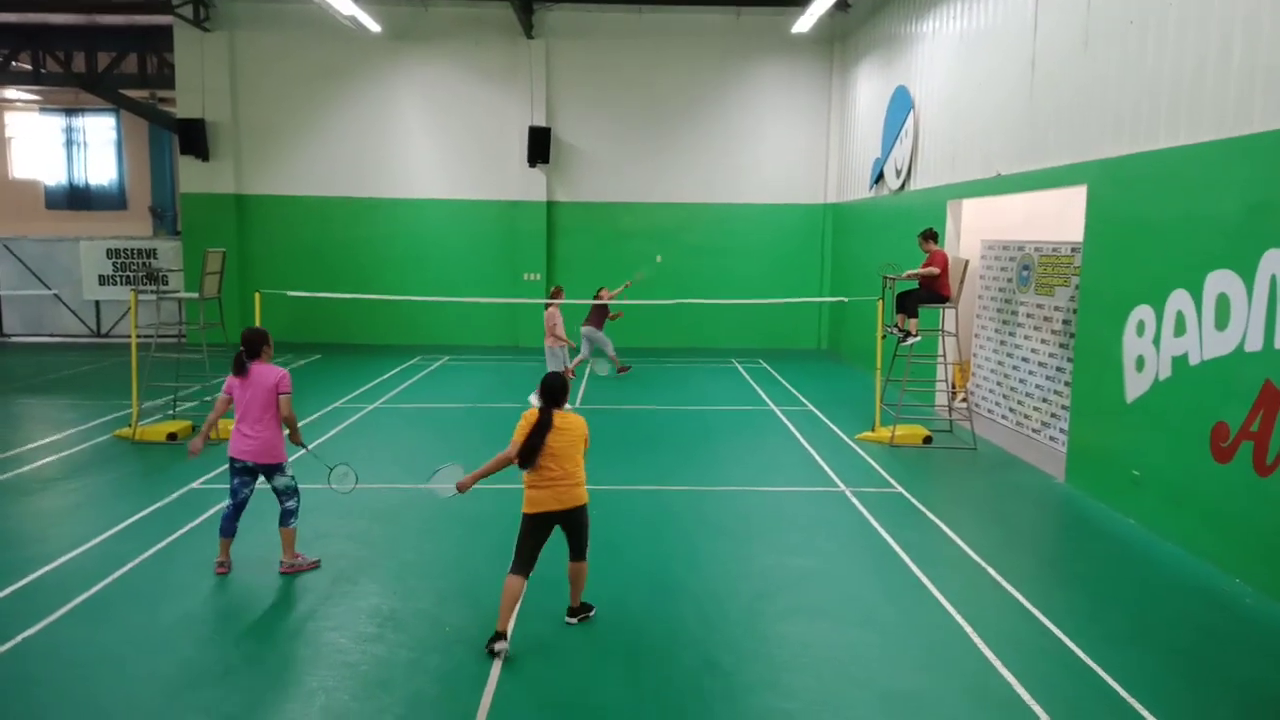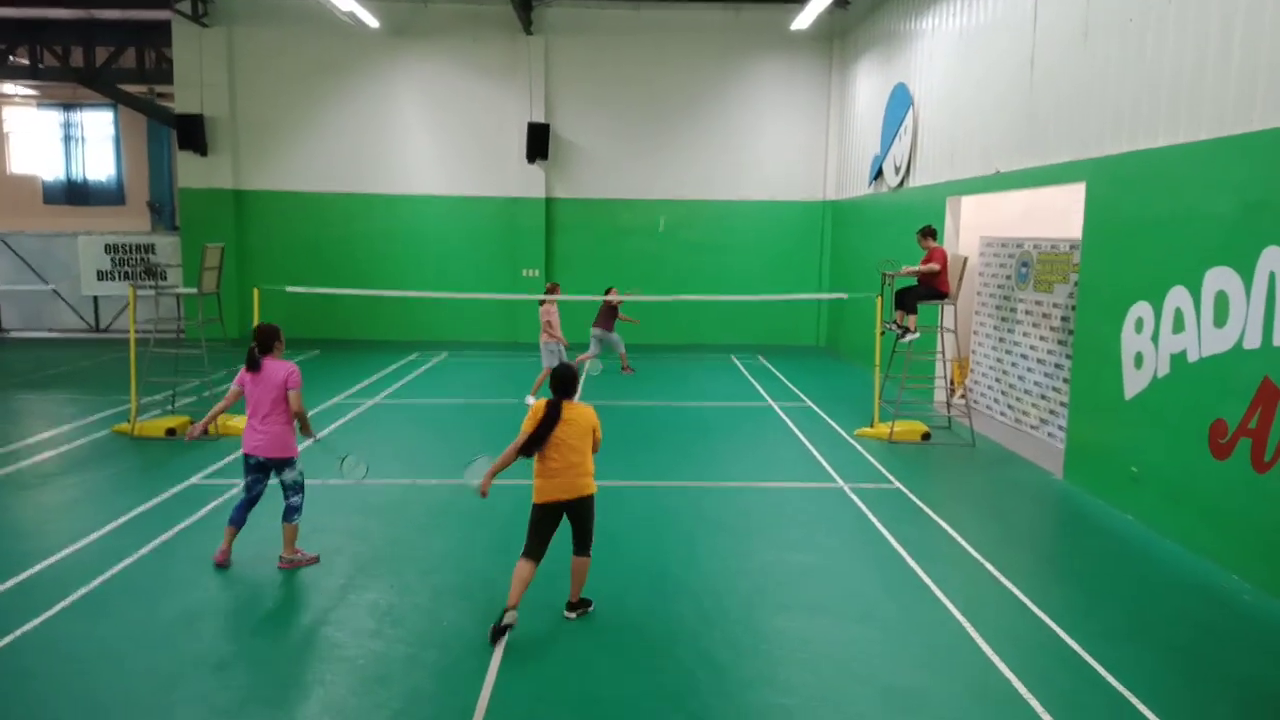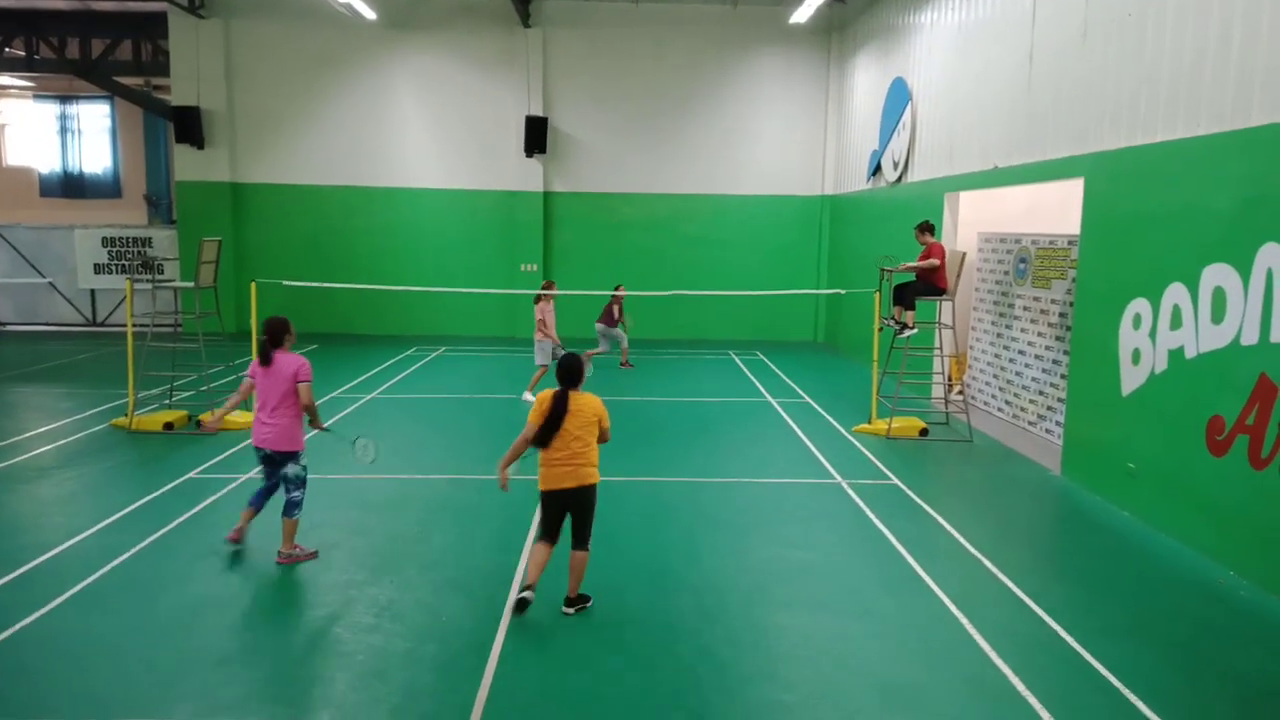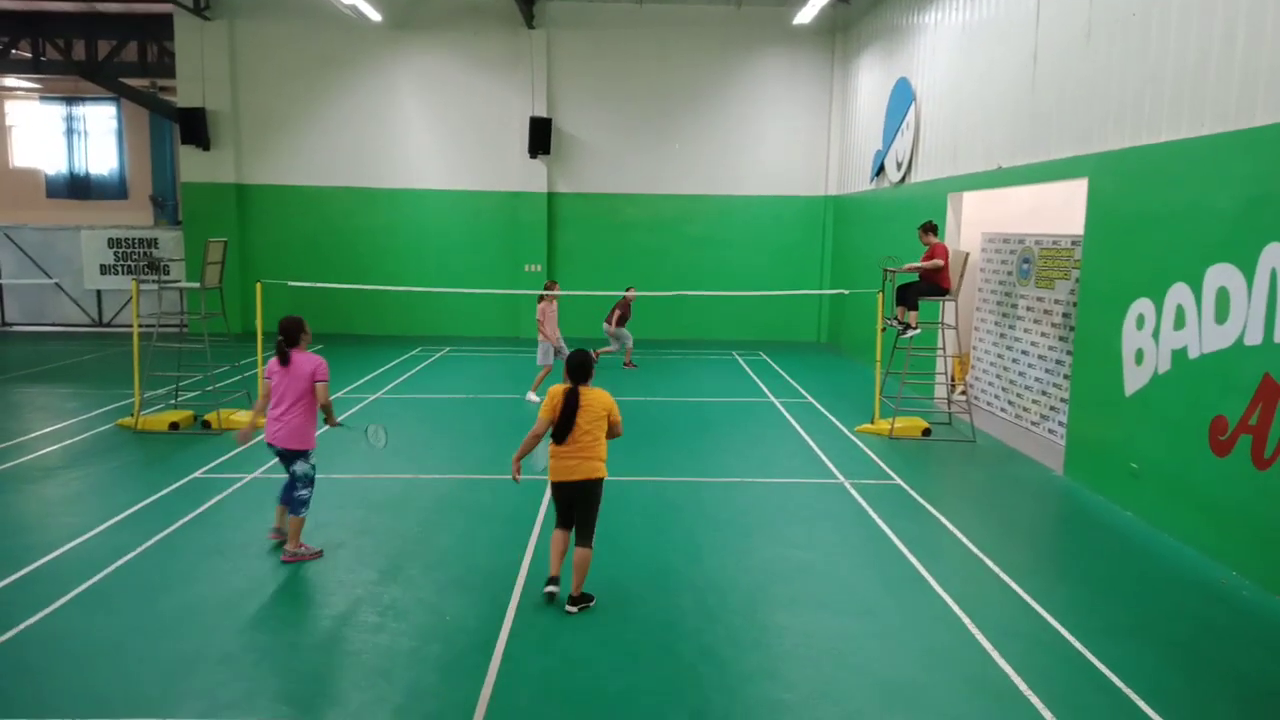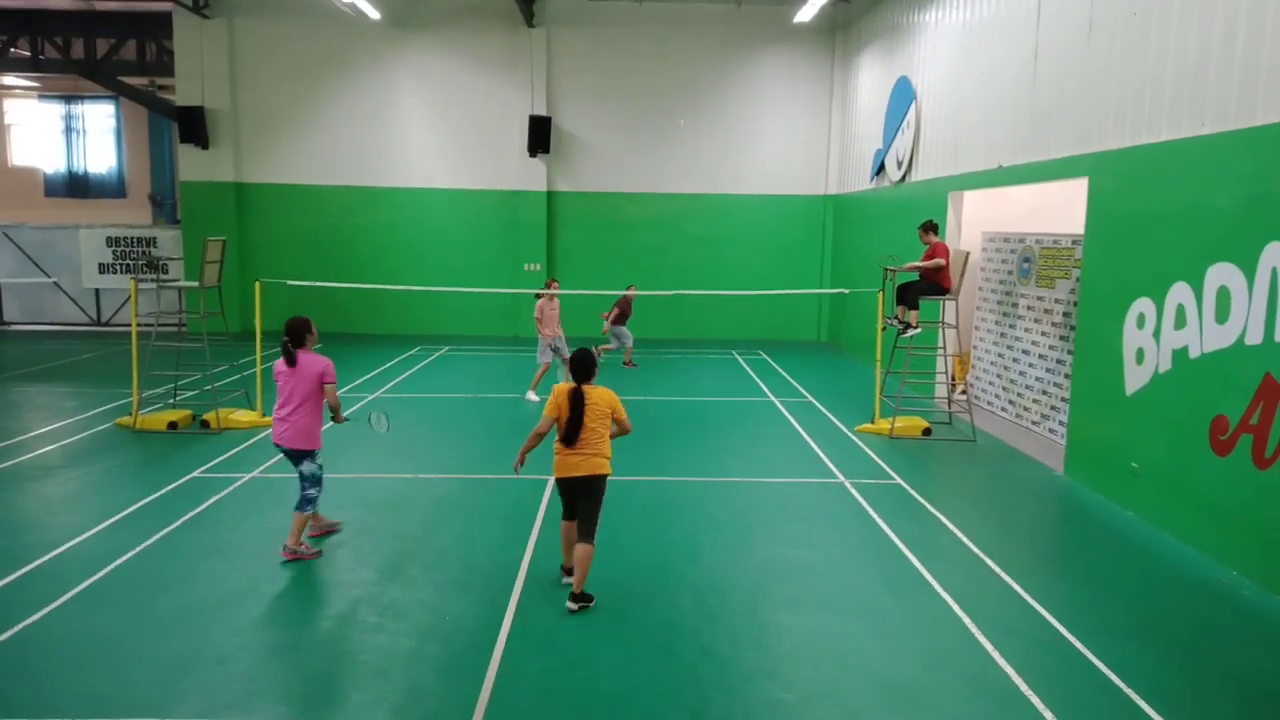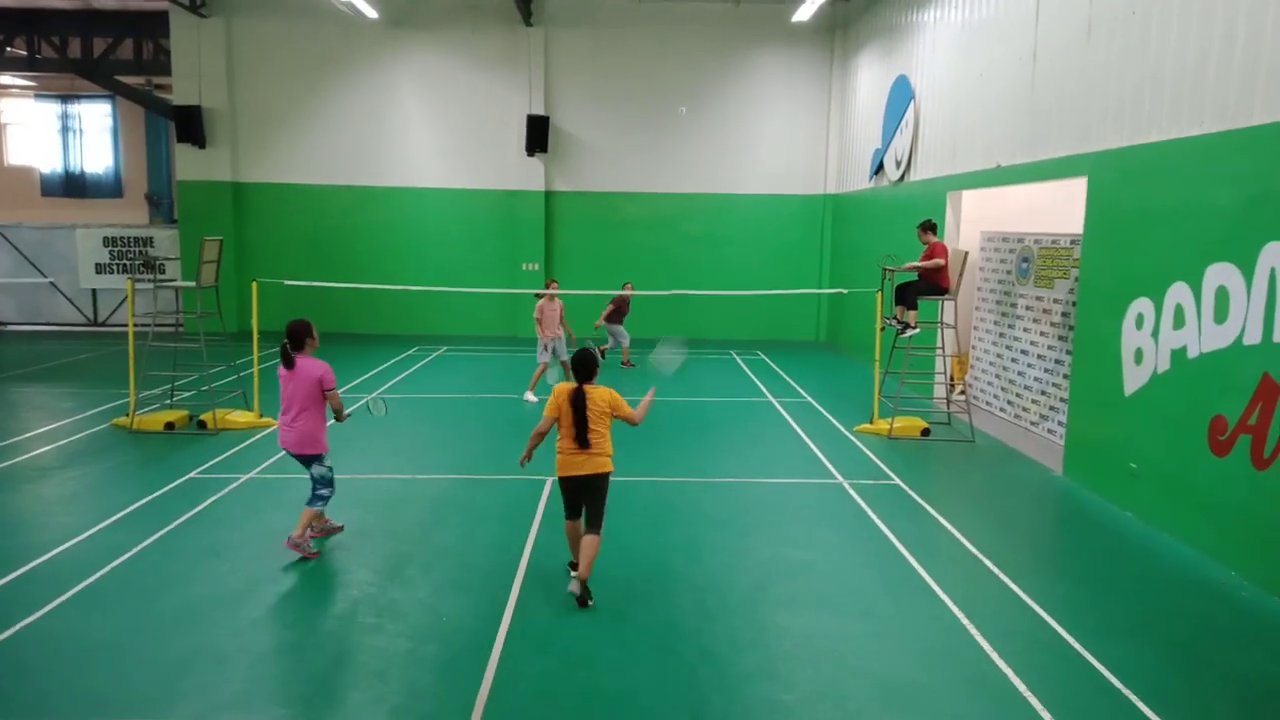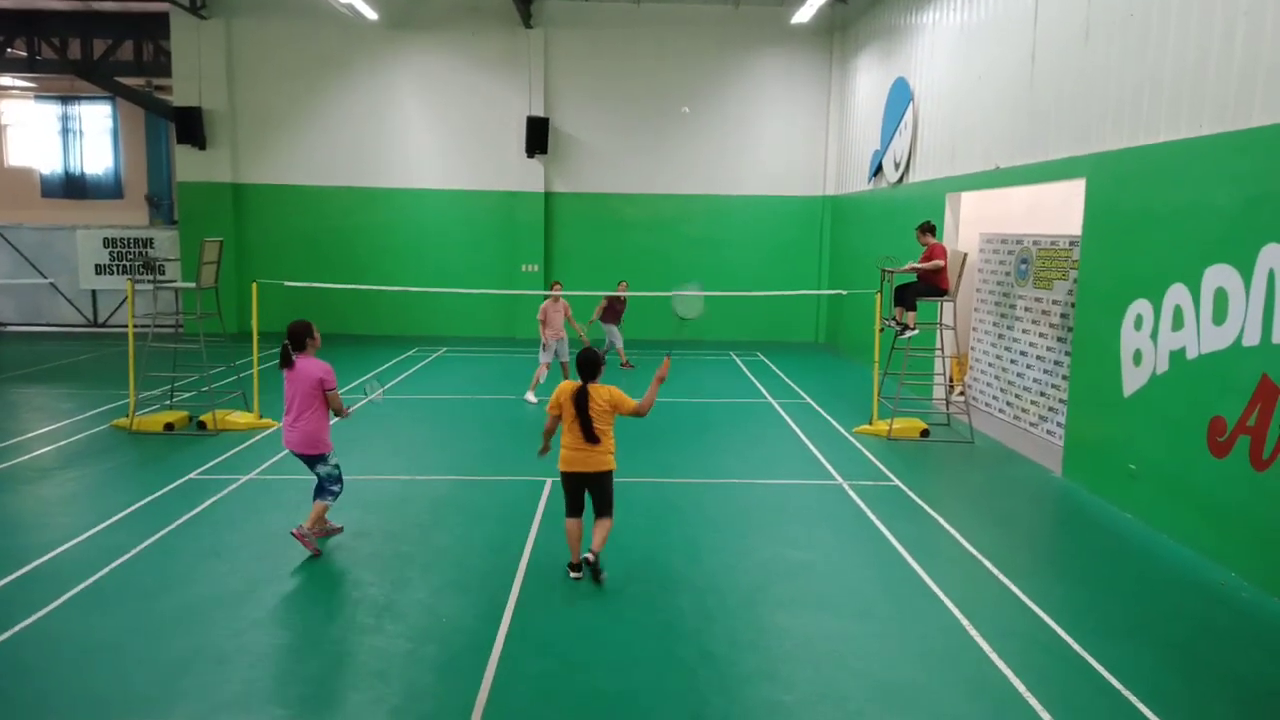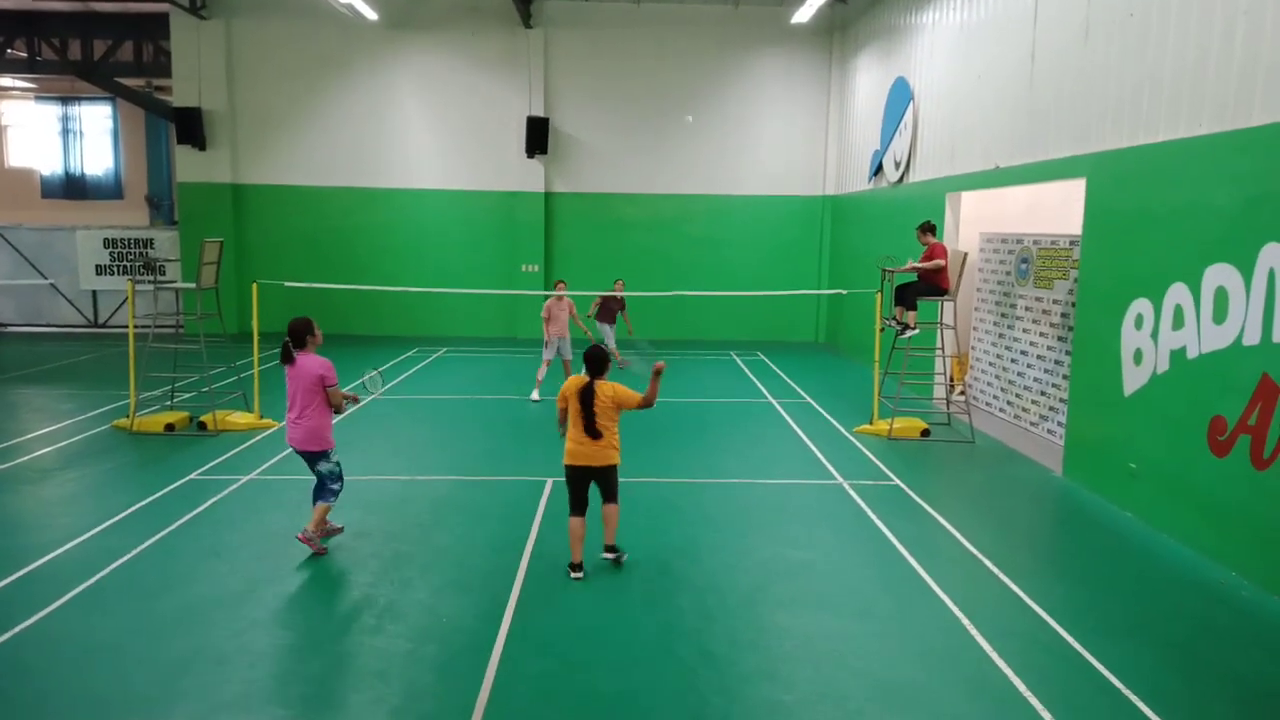
dt=0.1s
person 1, frame 1
left shoulder: (531, 418)
right shoulder: (579, 423)
left elbow: (510, 455)
left wrist: (473, 477)
left hip: (538, 503)
right hip: (574, 500)
left knee: (519, 567)
right knee: (578, 553)
left ankle: (501, 634)
right ankle: (576, 608)
person 1, frame 2
left shoulder: (538, 409)
right shoulder: (588, 413)
left elbow: (517, 447)
left wrist: (489, 475)
left hip: (546, 494)
right hip: (581, 491)
left knee: (530, 555)
right knee: (582, 547)
left ankle: (509, 610)
right ankle: (575, 603)
person 1, frame 3
left shoulder: (545, 399)
right shoulder: (595, 404)
left elbow: (527, 438)
right elbow: (604, 438)
left wrist: (503, 466)
left hip: (550, 481)
right hip: (583, 480)
left knee: (546, 537)
right knee: (581, 541)
left ankle: (528, 587)
right ankle: (573, 599)
person 1, frame 4
left shoulder: (555, 394)
right shoulder: (604, 398)
left elbow: (538, 432)
right elbow: (616, 431)
left wrist: (517, 459)
left hip: (560, 473)
right hip: (590, 474)
left knee: (562, 526)
right knee: (584, 536)
left ankle: (553, 579)
right ankle: (575, 597)
person 1, frame 5
left shoulder: (560, 392)
right shoulder: (608, 396)
left elbow: (541, 430)
right elbow: (626, 428)
left wrist: (521, 453)
left hip: (564, 469)
right hip: (595, 470)
left knee: (569, 517)
right knee: (586, 532)
left ankle: (567, 569)
right ankle: (576, 595)
person 1, frame 6
left shoulder: (560, 392)
right shoulder: (607, 396)
left elbow: (541, 429)
right elbow: (635, 419)
left wrist: (527, 452)
right wrist: (648, 400)
left hip: (566, 469)
right hip: (597, 470)
left knee: (572, 515)
right knee: (593, 529)
left ankle: (575, 564)
right ankle: (581, 580)
person 1, frame 7
left shoulder: (564, 390)
right shoulder: (610, 394)
left elbow: (551, 424)
right elbow: (641, 410)
left wrist: (545, 443)
right wrist: (657, 381)
left hip: (569, 464)
right hip: (600, 464)
left knee: (573, 512)
right knee: (603, 515)
left ankle: (575, 564)
right ankle: (592, 554)
person 1, frame 8
left shoulder: (572, 384)
right shoulder: (615, 391)
left elbow: (561, 414)
right elbow: (647, 402)
left wrist: (563, 429)
right wrist: (656, 377)
left hip: (574, 458)
right hip: (605, 459)
left knee: (577, 509)
right knee: (610, 500)
left ankle: (576, 564)
right ankle: (610, 546)
person 2, frame 1
left shoulder: (235, 377)
right shoulder: (279, 375)
left elbow: (218, 410)
right elbow: (286, 413)
left wrist: (200, 437)
right wrist: (296, 434)
left hip: (240, 452)
right hip: (271, 453)
left knee: (235, 504)
right knee: (290, 500)
left ankle: (222, 559)
right ankle: (290, 559)
person 2, frame 2
left shoulder: (247, 371)
right shoulder: (289, 370)
left elbow: (226, 401)
right elbow: (297, 408)
left wrist: (203, 424)
right wrist: (307, 428)
left hip: (253, 446)
right hip: (281, 448)
left knee: (250, 496)
right knee: (294, 496)
left ankle: (224, 550)
right ankle: (289, 554)
person 2, frame 3
left shoulder: (258, 363)
right shoulder: (300, 363)
left elbow: (241, 395)
right elbow: (307, 401)
left wrist: (218, 416)
right wrist: (316, 420)
left hip: (262, 438)
right hip: (288, 441)
left knee: (269, 484)
right knee: (295, 492)
left ankle: (240, 528)
right ankle: (287, 549)
person 2, frame 4
left shoulder: (274, 363)
right shoulder: (316, 363)
left elbow: (264, 398)
right elbow: (323, 401)
left wrist: (250, 425)
right wrist: (330, 418)
left hip: (274, 435)
right hip: (299, 439)
left knee: (294, 480)
right knee: (303, 489)
left ankle: (279, 526)
right ankle: (292, 548)
person 2, frame 5
left shoulder: (280, 364)
right shoulder: (323, 364)
left elbow: (284, 398)
right elbow: (332, 401)
right wrist: (338, 416)
left hip: (281, 435)
right hip: (305, 438)
left knee: (310, 479)
right knee: (311, 488)
left ankle: (317, 522)
right ankle: (293, 545)
person 2, frame 6
left shoulder: (284, 367)
right shoulder: (321, 369)
right elbow: (336, 406)
right wrist: (340, 416)
left hip: (288, 438)
right hip: (310, 441)
left knee: (320, 479)
right knee: (324, 489)
left ankle: (320, 523)
right ankle: (298, 537)
person 2, frame 7
left shoulder: (288, 366)
right shoulder: (322, 369)
right elbow: (336, 405)
left wrist: (333, 406)
right wrist: (341, 411)
left hip: (292, 438)
right hip: (314, 440)
left knee: (325, 478)
right knee: (334, 484)
left ankle: (320, 524)
right ankle: (306, 528)
person 2, frame 8
left shoulder: (291, 363)
right shoulder: (323, 365)
right elbow: (336, 402)
left wrist: (345, 395)
right wrist: (341, 406)
left hip: (296, 435)
right hip: (316, 437)
left knee: (324, 478)
right knee: (334, 483)
left ankle: (321, 524)
right ankle: (310, 531)
